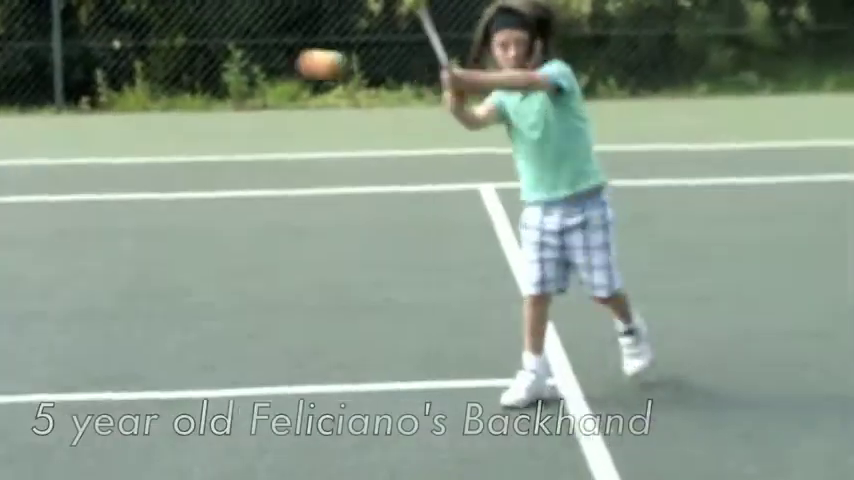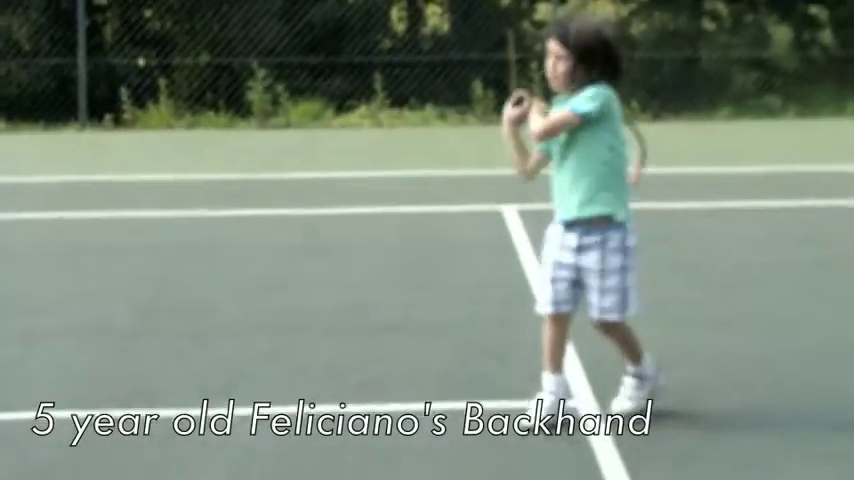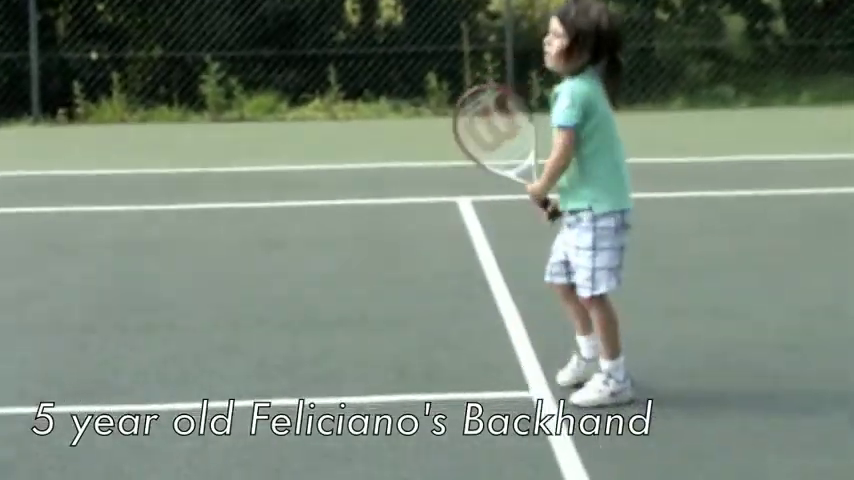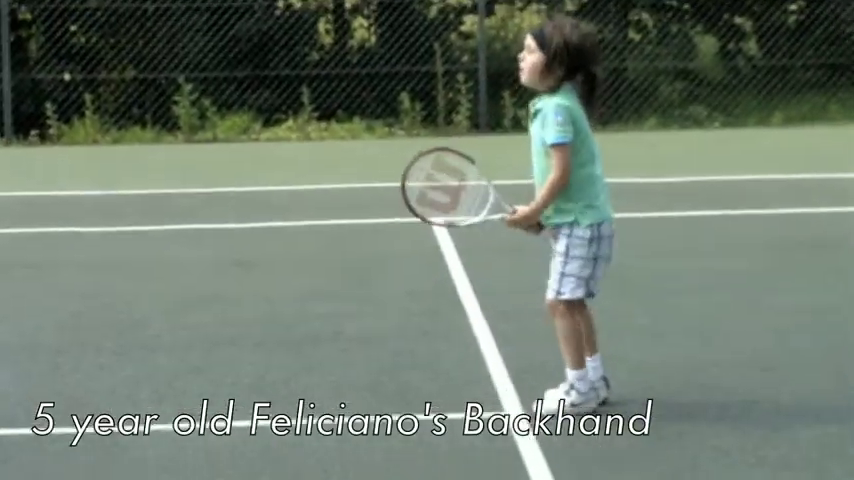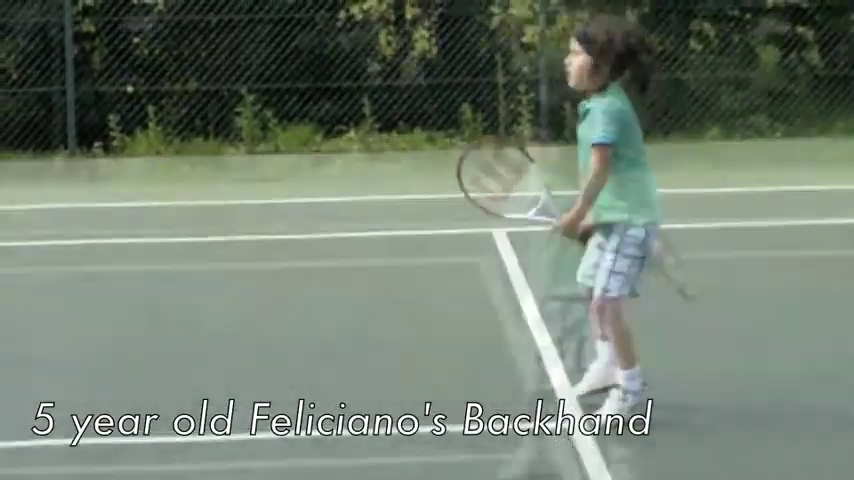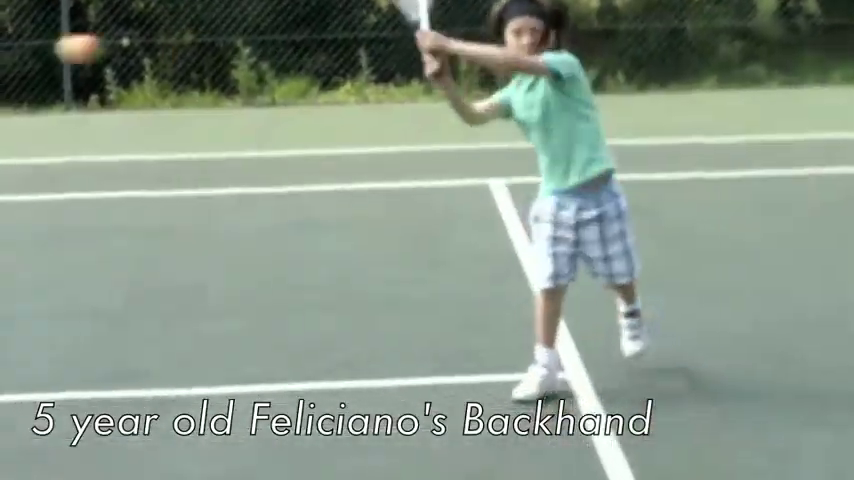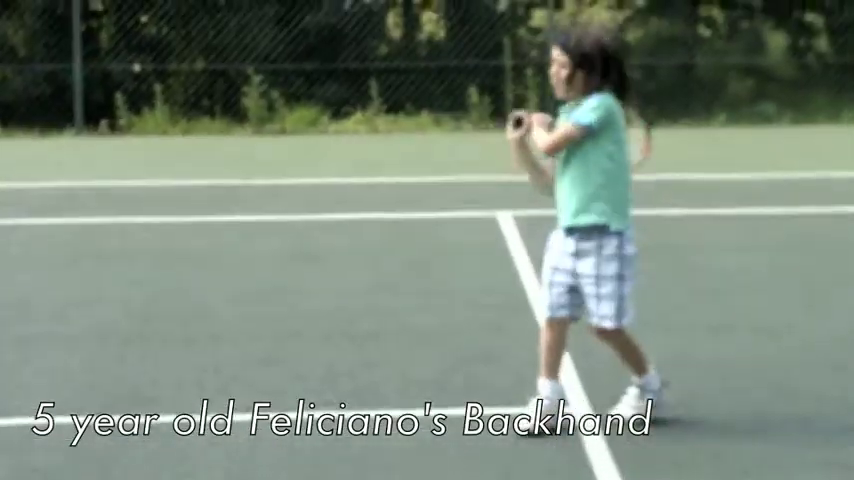
dt=0.4s
person 1, frame 1
left shoulder: (557, 72)
right shoulder: (504, 98)
left elbow: (527, 79)
right elbow: (477, 119)
left wrist: (475, 77)
right wrist: (455, 99)
left hip: (584, 204)
right hip: (541, 211)
left knee: (605, 291)
right knee: (536, 294)
left ankle: (631, 330)
right ankle: (535, 374)
person 1, frame 2
left shoulder: (599, 97)
right shoulder: (558, 114)
left elbow: (542, 129)
right elbow: (527, 169)
left wrist: (535, 110)
right wrist: (510, 123)
left hip: (605, 231)
right hip: (564, 230)
left knee: (607, 318)
right knee: (555, 313)
left ankle: (640, 375)
right ankle: (552, 395)
person 1, frame 3
left shoulder: (575, 93)
right shoulder: (580, 86)
left elbow: (561, 158)
left wrist: (540, 188)
right wrist: (555, 191)
left hip: (599, 213)
right hip: (582, 209)
left knee: (593, 293)
right knee: (562, 281)
left ankle: (615, 377)
right ankle: (591, 354)
person 1, frame 4
left shoulder: (556, 109)
right shoulder: (556, 103)
left elbow: (560, 174)
left wrist: (533, 211)
right wrist: (539, 210)
left hip: (580, 221)
right hip: (579, 219)
left knee: (560, 302)
right knee: (573, 301)
left ankle: (580, 389)
right ankle: (591, 378)
person 1, frame 5
left shoulder: (606, 109)
right shoulder: (600, 104)
left elbow: (599, 171)
left wrist: (577, 214)
right wrist: (587, 215)
left hip: (626, 221)
right hip: (611, 218)
left knee: (606, 299)
right knee: (594, 291)
left ankle: (629, 387)
right ankle: (609, 360)
person 1, frame 6
left shoulder: (564, 64)
right shoulder: (515, 92)
left elbow: (516, 62)
right elbow: (471, 115)
left wrist: (450, 44)
right wrist: (440, 78)
left hip: (597, 193)
right hip: (556, 201)
left knee: (619, 277)
right knee: (549, 286)
left ankle: (630, 311)
right ankle: (546, 367)
person 1, frame 7
left shoulder: (602, 106)
right shoulder: (568, 119)
left elbow: (551, 144)
right elbow: (549, 184)
left wrist: (539, 125)
right wrist: (518, 140)
left hip: (605, 237)
right hip: (567, 236)
left knee: (606, 325)
right knee: (554, 319)
left ankle: (647, 386)
right ankle: (548, 399)
